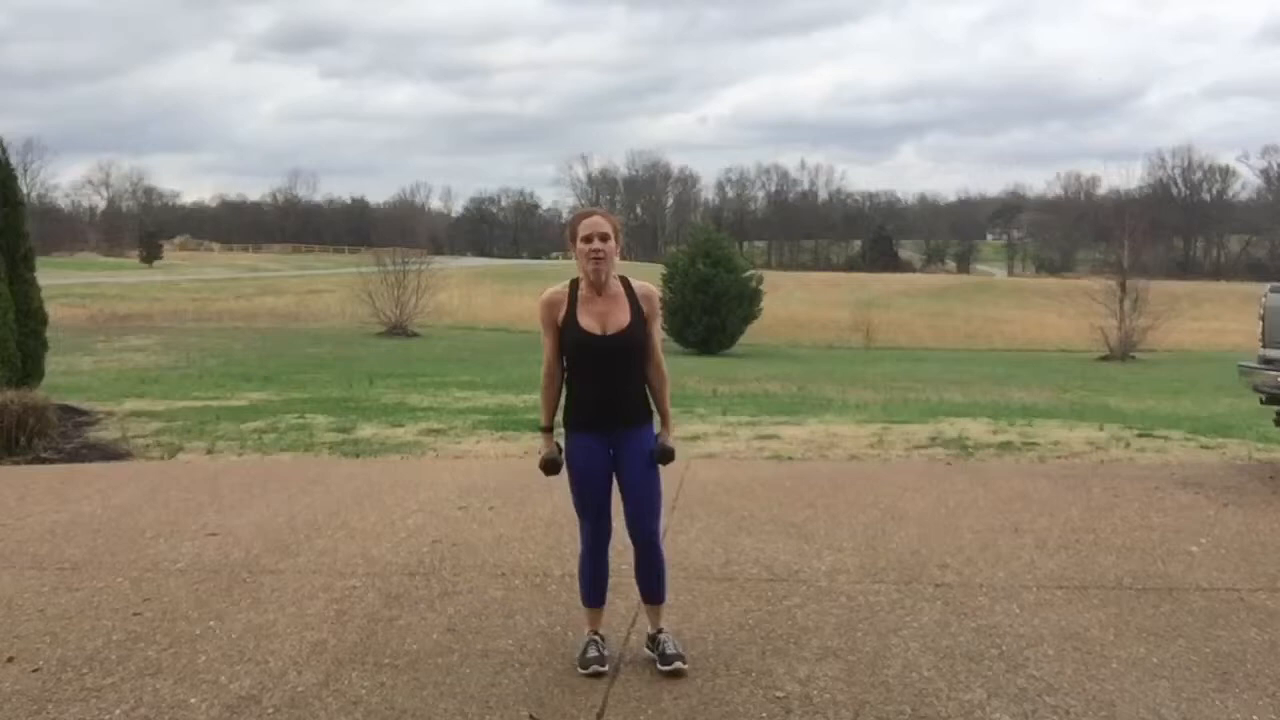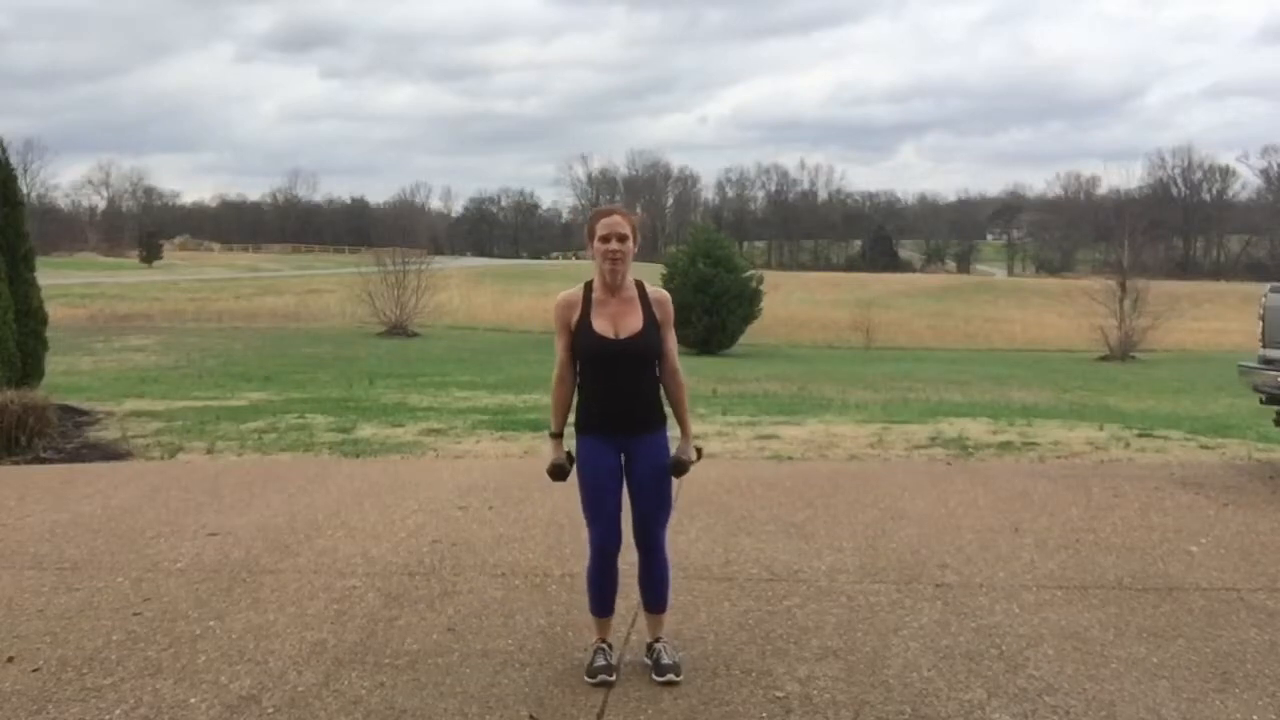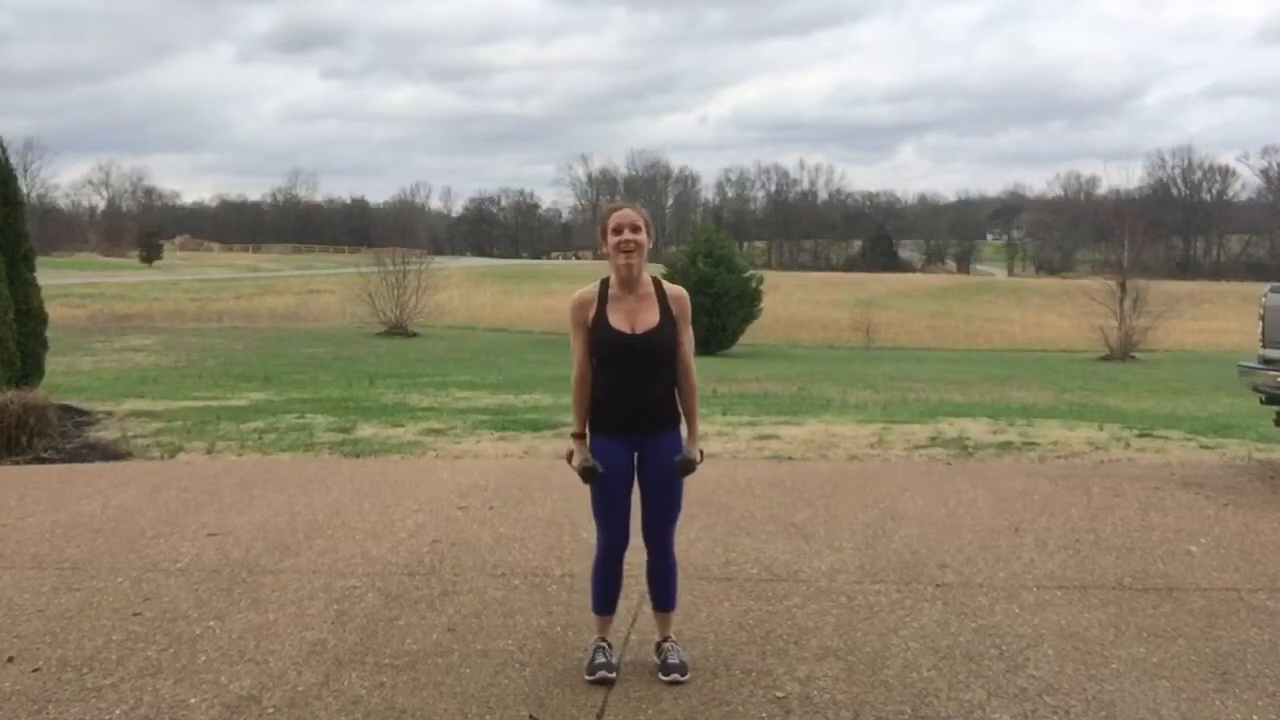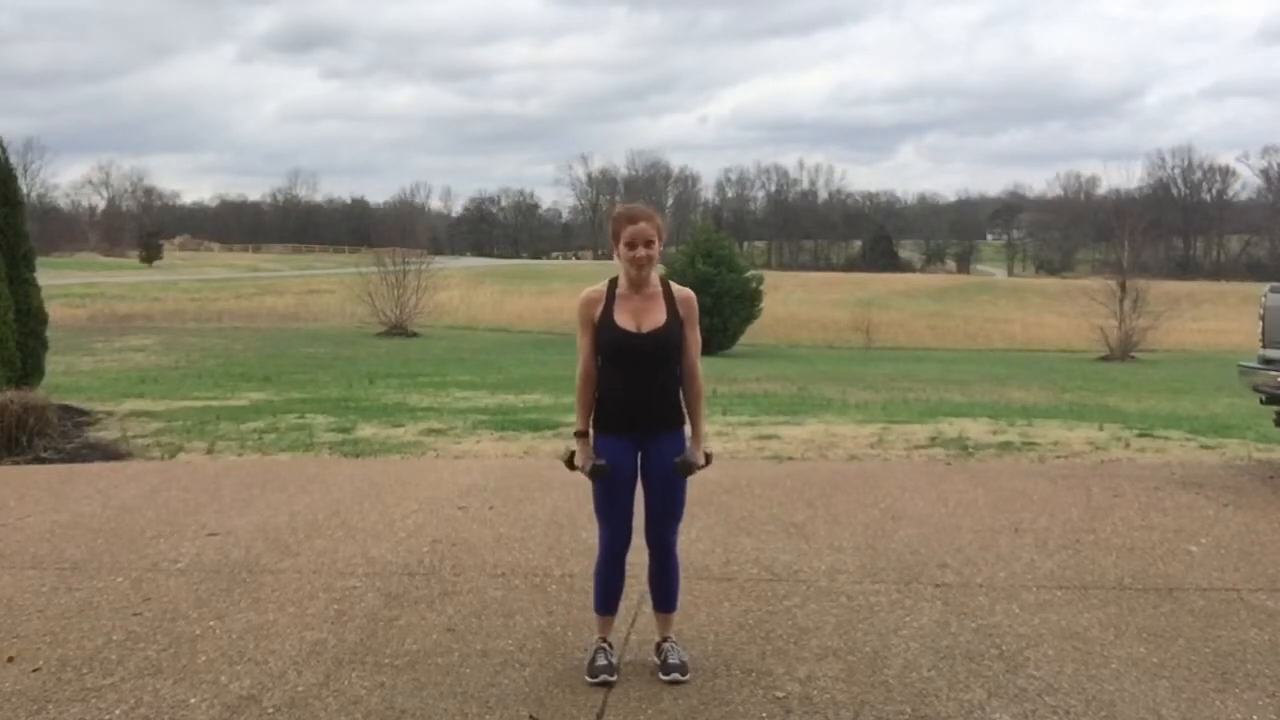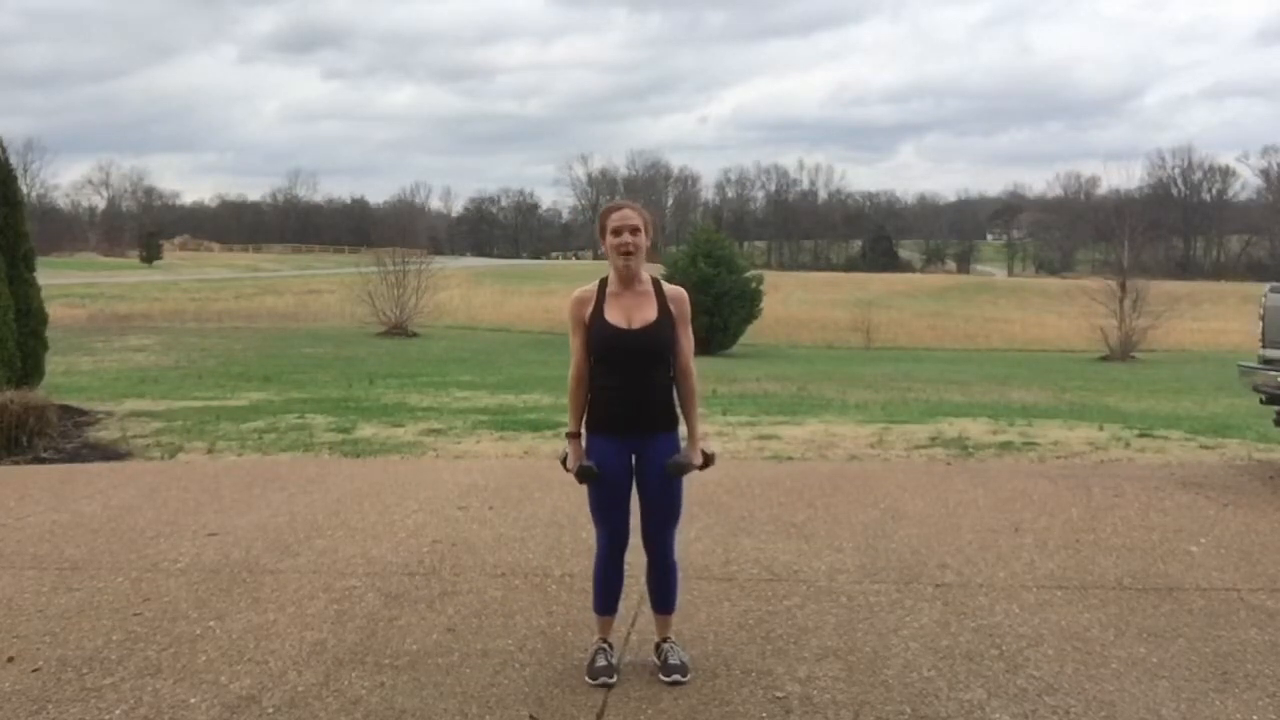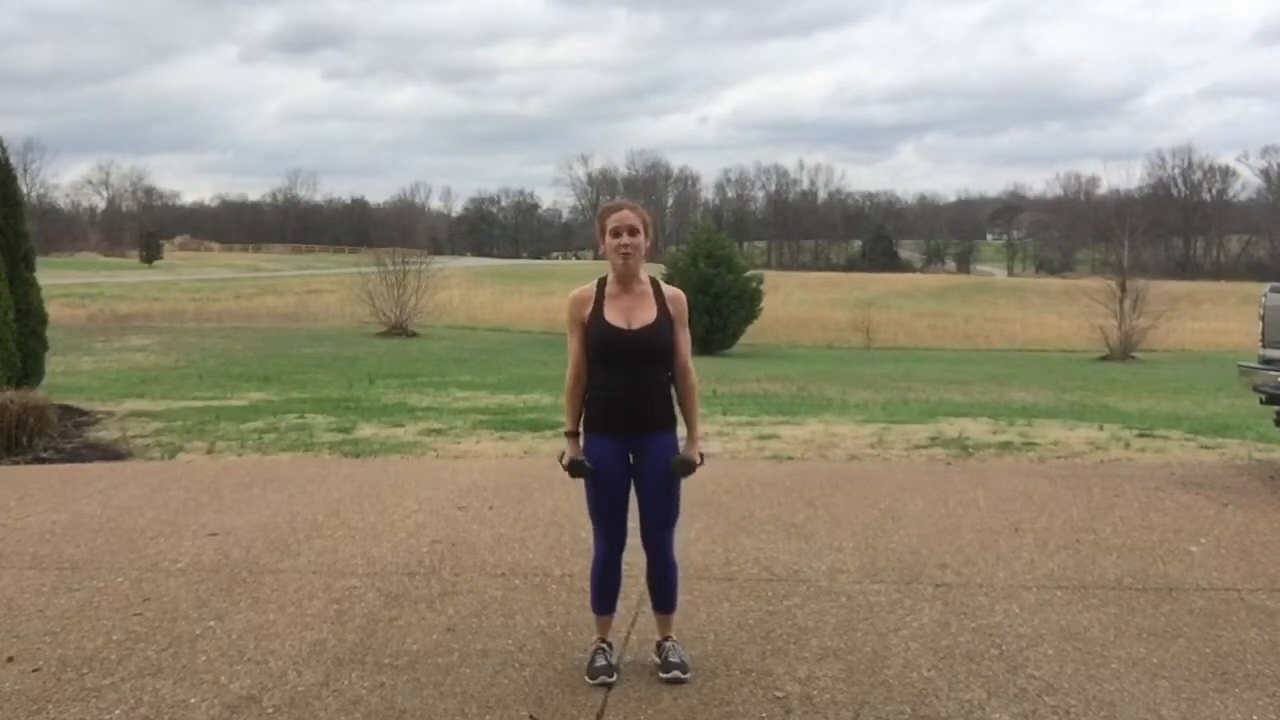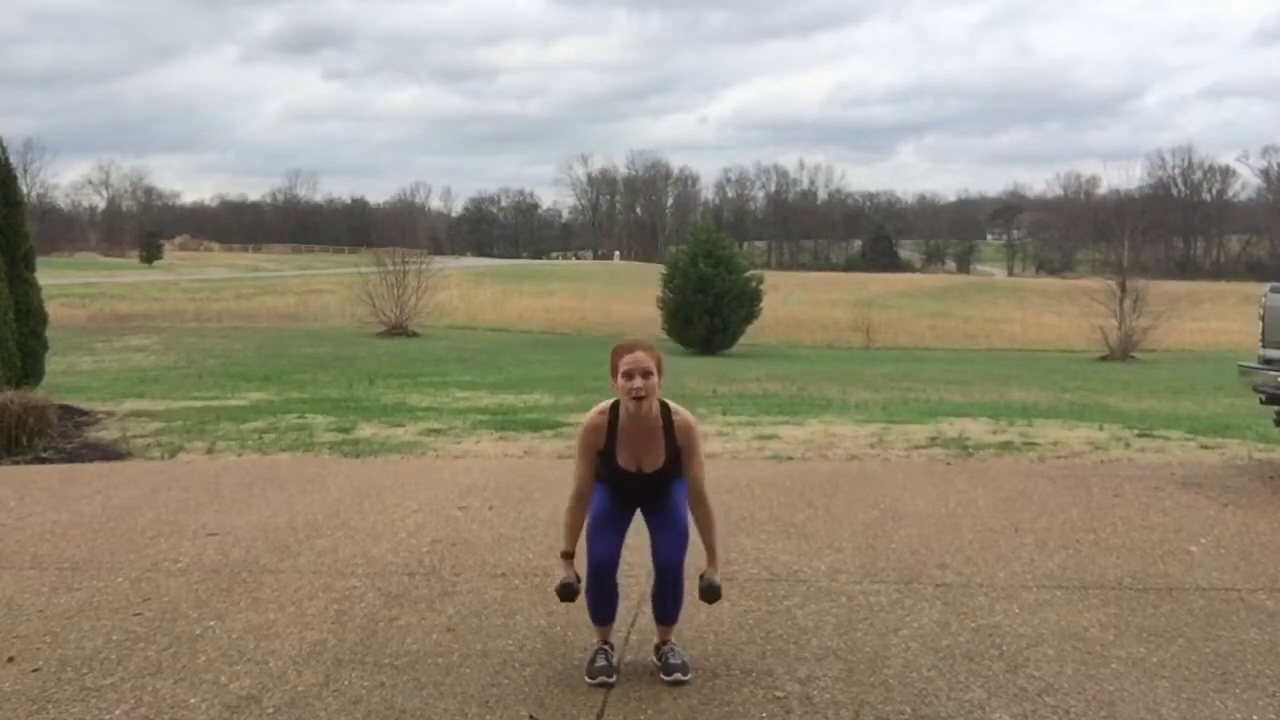
dt=0.7s
person 1, frame 1
left shoulder: (643, 295)
right shoulder: (555, 301)
left elbow: (655, 365)
right elbow: (551, 372)
left wrist: (666, 425)
right wrist: (546, 432)
left hip: (636, 429)
right hip: (583, 433)
left knee: (646, 533)
right knee: (594, 536)
left ankle: (657, 631)
right ankle: (594, 634)
person 1, frame 2
left shoulder: (658, 301)
right shoulder: (570, 304)
left elbow: (671, 371)
right elbow: (564, 376)
left wrist: (686, 434)
right wrist: (556, 438)
left hip: (649, 435)
right hip: (595, 438)
left knee: (651, 541)
right knee: (603, 543)
left ankle: (657, 640)
right ankle: (601, 643)
person 1, frame 3
left shoulder: (675, 298)
right shoulder: (586, 302)
left elbow: (685, 372)
right elbow: (582, 376)
left wrist: (693, 435)
right wrist: (579, 438)
left hip: (663, 435)
right hip: (609, 437)
left knee: (660, 540)
right knee: (611, 541)
left ankle: (666, 639)
right ankle: (601, 642)
person 1, frame 4
left shoulder: (682, 299)
right shoulder: (593, 300)
left elbow: (692, 373)
right elbow: (587, 374)
left wrist: (697, 437)
right wrist: (582, 437)
left hip: (666, 436)
right hip: (613, 436)
left knee: (663, 540)
right knee: (613, 540)
left ankle: (666, 640)
right ankle: (602, 642)
person 1, frame 5
left shoulder: (674, 298)
right shoulder: (585, 301)
left elbow: (685, 373)
right elbow: (578, 375)
left wrist: (694, 438)
right wrist: (574, 439)
left hip: (660, 436)
right hip: (605, 437)
left knee: (660, 542)
right knee: (611, 541)
left ankle: (666, 641)
right ankle: (602, 643)
person 1, frame 6
left shoulder: (672, 298)
right shoulder: (583, 300)
left elbow: (684, 373)
right elbow: (577, 375)
left wrist: (693, 437)
right wrist: (571, 437)
left hip: (658, 435)
right hip: (603, 436)
left knee: (659, 542)
right knee: (609, 542)
left ankle: (667, 641)
right ankle: (602, 643)
person 1, frame 7
left shoulder: (681, 423)
right shoulder: (596, 423)
left elbow: (698, 497)
right elbow: (580, 495)
left wrist: (712, 561)
right wrist: (567, 557)
left hip: (664, 491)
right hip: (613, 491)
left knee: (670, 563)
right knee: (600, 563)
left ankle: (665, 643)
right ankle: (603, 644)
